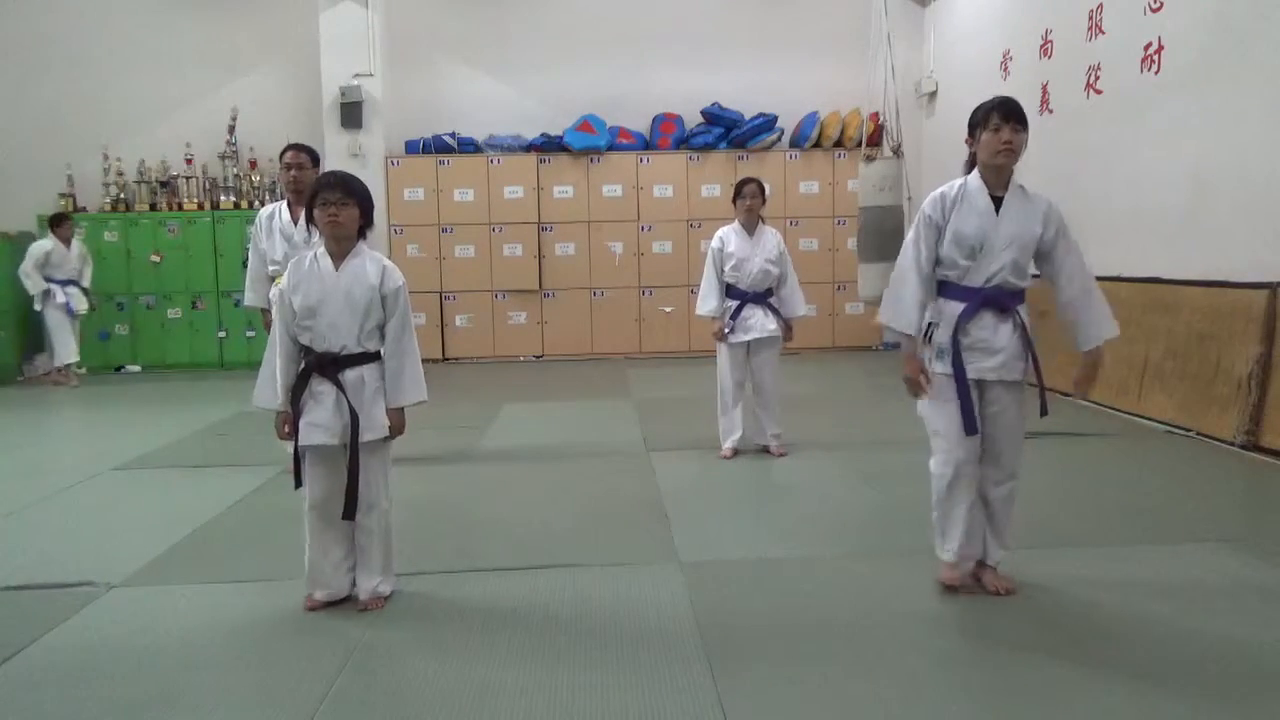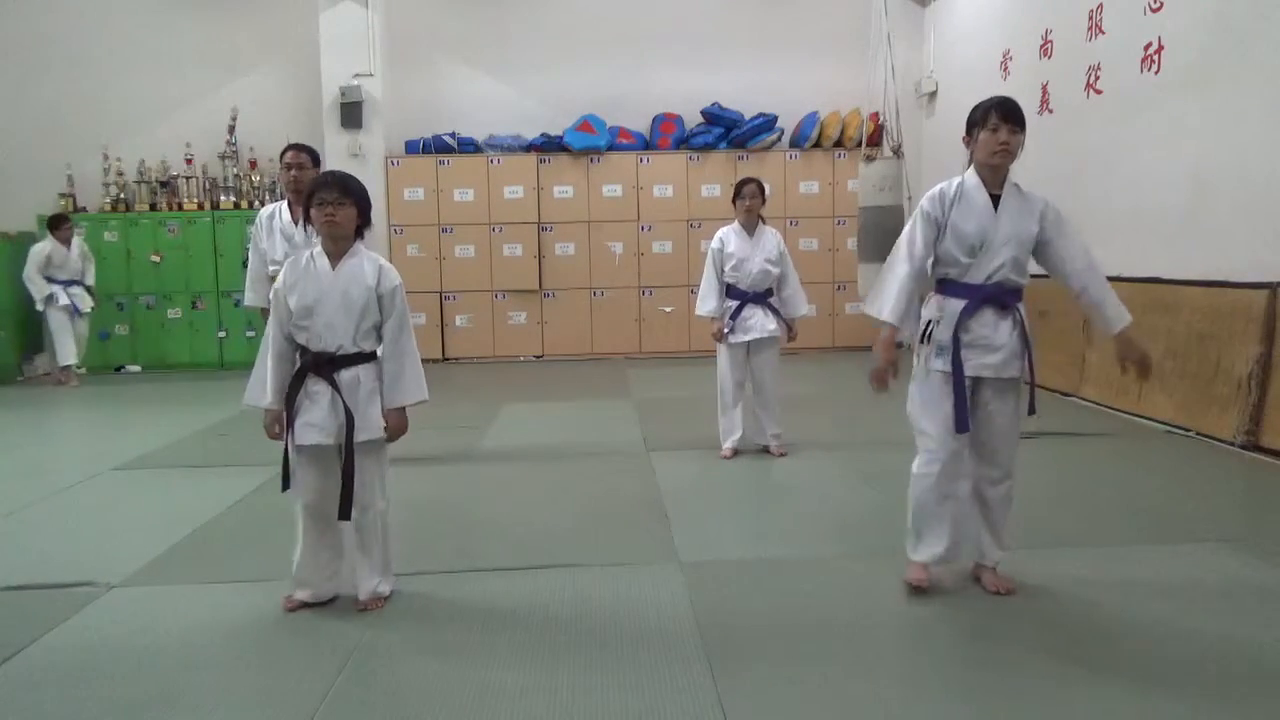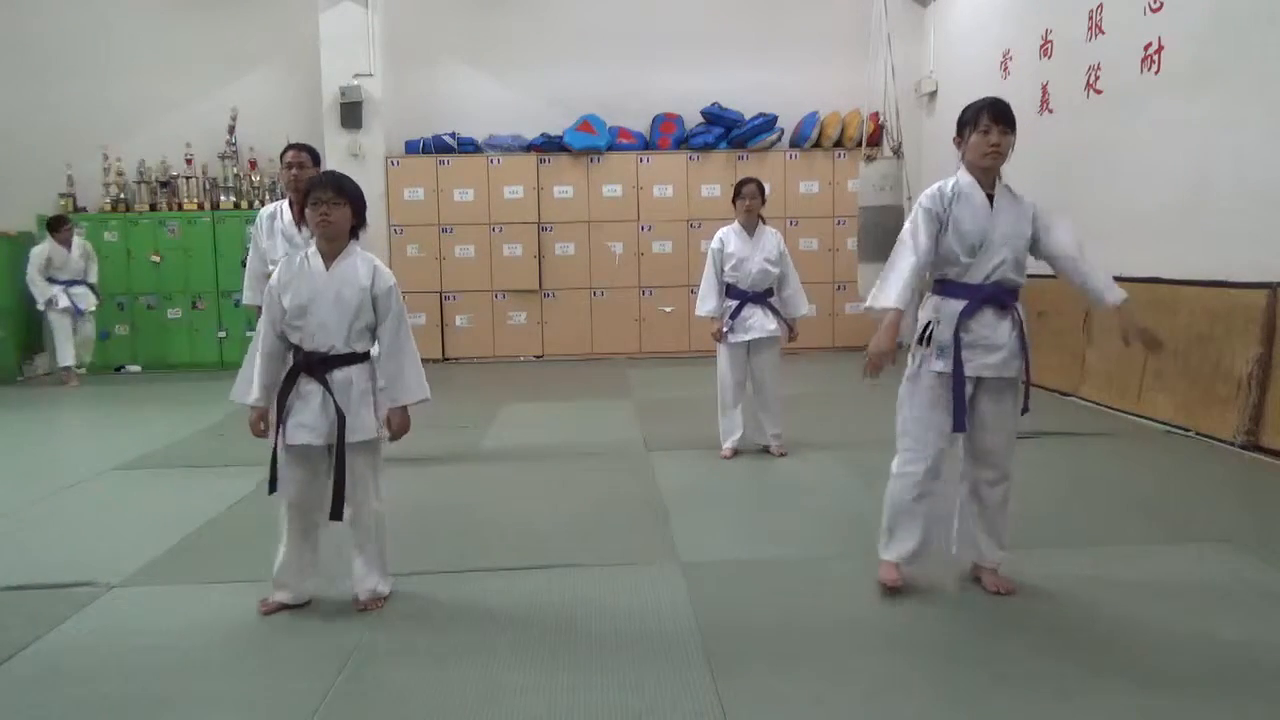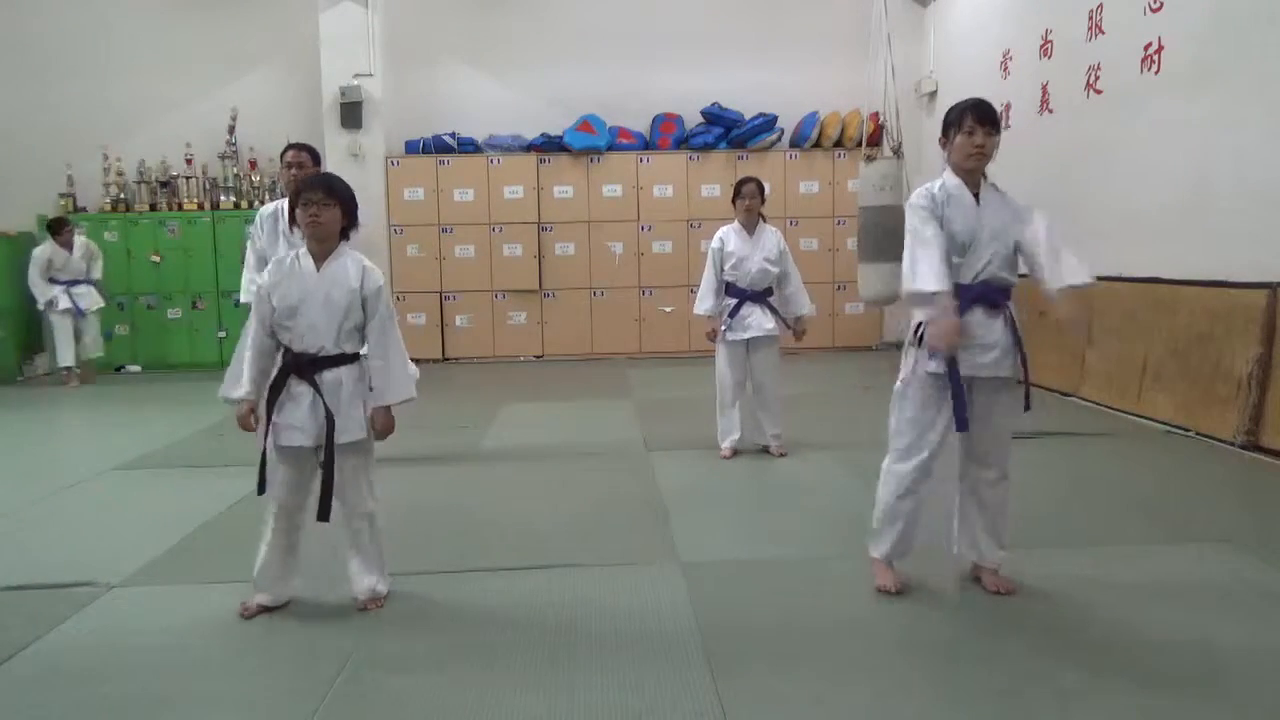
dt=0.1s
person 1, frame 1
left shoulder: (1040, 211)
right shoulder: (943, 202)
left elbow: (1071, 278)
right elbow: (914, 274)
left wrist: (1091, 349)
right wrist: (911, 349)
left hip: (1006, 342)
right hip: (951, 337)
left knee: (1002, 462)
right knee: (954, 456)
left ankle: (986, 558)
right ankle: (954, 555)
person 1, frame 2
left shoulder: (1035, 209)
right shoulder: (942, 198)
left elbow: (1076, 265)
right elbow: (907, 263)
left wrist: (1120, 330)
right wrist: (888, 334)
left hip: (1004, 338)
right hip: (947, 332)
left knee: (996, 459)
right knee: (939, 452)
left ankle: (986, 559)
right ankle: (925, 553)
person 1, frame 3
left shoulder: (1024, 210)
right shoulder: (939, 198)
left elbow: (1071, 257)
right elbow: (910, 256)
left wrist: (1123, 310)
right wrist: (889, 323)
left hip: (1002, 338)
right hip: (947, 333)
left knee: (993, 460)
right knee: (920, 451)
left ankle: (986, 559)
right ankle: (894, 553)
person 1, frame 4
left shoulder: (1011, 205)
right shoulder: (928, 199)
left elbow: (1043, 249)
right elbow: (925, 254)
left wrist: (1065, 295)
right wrist: (943, 310)
left hip: (994, 337)
right hip: (937, 331)
left knee: (989, 459)
right knee: (912, 450)
left ankle: (983, 557)
right ankle: (885, 552)
person 2, frame 1
left shoulder: (382, 272)
right shoulder: (297, 272)
left elbow: (398, 342)
right elbow: (285, 341)
left wrist: (397, 404)
right wrist: (282, 404)
left hip: (366, 393)
right hip: (316, 394)
left knee: (371, 497)
right knee: (320, 498)
left ankle: (373, 583)
right ankle: (329, 583)
person 2, frame 2
left shoulder: (379, 273)
right shoulder: (294, 272)
left elbow: (396, 341)
right elbow: (278, 340)
left wrist: (397, 404)
right wrist: (271, 402)
left hip: (362, 393)
right hip: (310, 394)
left knee: (369, 499)
right knee: (312, 499)
left ankle: (374, 582)
right ankle: (315, 584)
person 2, frame 3
left shoulder: (373, 273)
right shoulder: (287, 271)
left elbow: (394, 340)
right elbow: (270, 339)
left wrist: (398, 403)
right wrist: (259, 401)
left hip: (354, 393)
right hip: (302, 394)
left knee: (363, 499)
right knee: (298, 499)
left ankle: (372, 583)
right ankle: (291, 586)
person 2, frame 4
left shoulder: (363, 273)
right shoulder: (277, 271)
left elbow: (382, 341)
right elbow: (258, 335)
left wrist: (384, 402)
right wrist: (247, 395)
left hip: (344, 393)
right hip: (288, 395)
left knee: (357, 498)
right knee: (283, 500)
left ankle: (371, 581)
right ankle: (270, 588)
person 3, frame 1
left shoulder: (774, 238)
right shoulder: (723, 237)
left elbow: (786, 280)
right elbow: (712, 278)
left wrist: (789, 319)
right wrist: (715, 318)
left hip: (765, 315)
right hip: (733, 314)
left knee: (767, 382)
right knee: (731, 382)
left ankle: (771, 438)
right ankle: (730, 440)
person 3, frame 2
left shoulder: (774, 238)
right shoulder: (723, 237)
left elbow: (787, 280)
right elbow: (712, 279)
left wrist: (791, 319)
right wrist: (714, 318)
left hip: (766, 315)
right hip: (733, 315)
left knee: (767, 383)
right knee: (730, 383)
left ankle: (771, 438)
right ankle: (730, 440)
person 3, frame 3
left shoulder: (774, 238)
right shoulder: (723, 237)
left elbow: (787, 280)
right elbow: (712, 279)
left wrist: (792, 319)
right wrist: (714, 318)
left hip: (766, 315)
right hip: (733, 315)
left knee: (767, 383)
right knee: (731, 382)
left ankle: (771, 438)
right ankle: (730, 440)
person 3, frame 4
left shoulder: (774, 236)
right shoulder: (723, 236)
left elbow: (789, 278)
right elbow: (712, 277)
left wrist: (798, 317)
right wrist: (708, 317)
left hip: (765, 314)
right hip: (732, 314)
left knee: (767, 382)
right knee: (730, 381)
left ankle: (770, 438)
right ankle: (730, 440)
